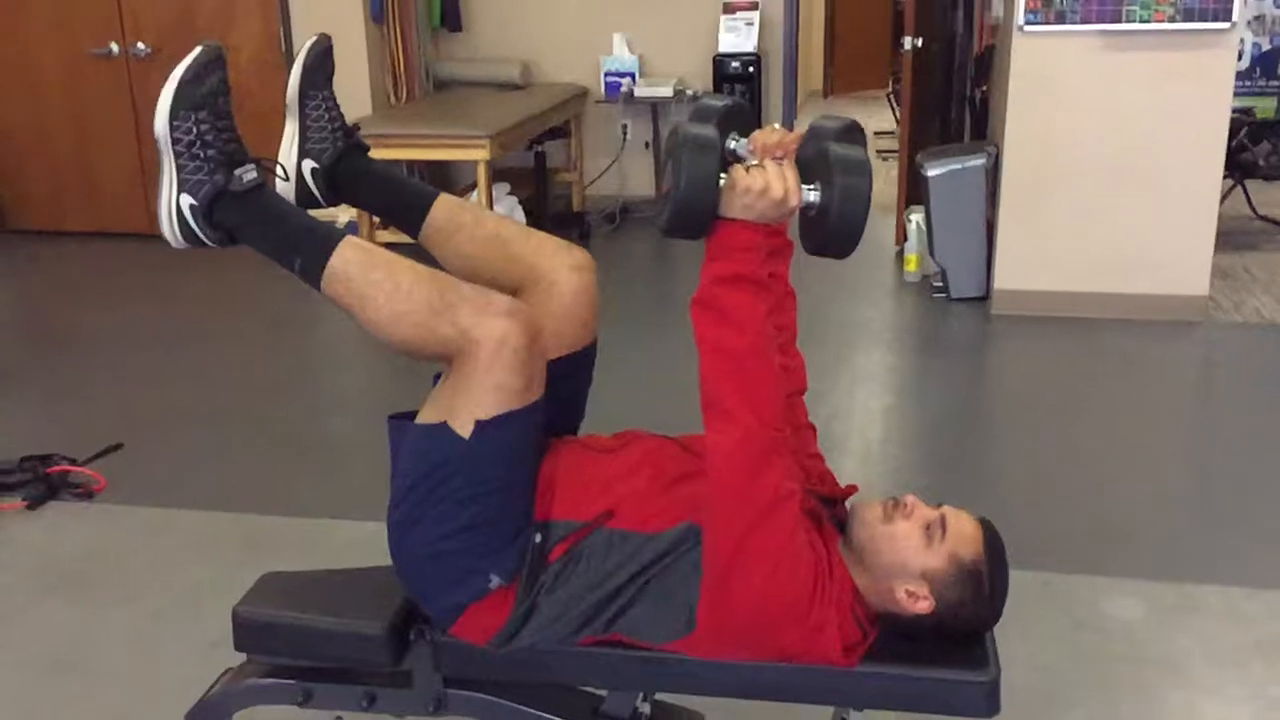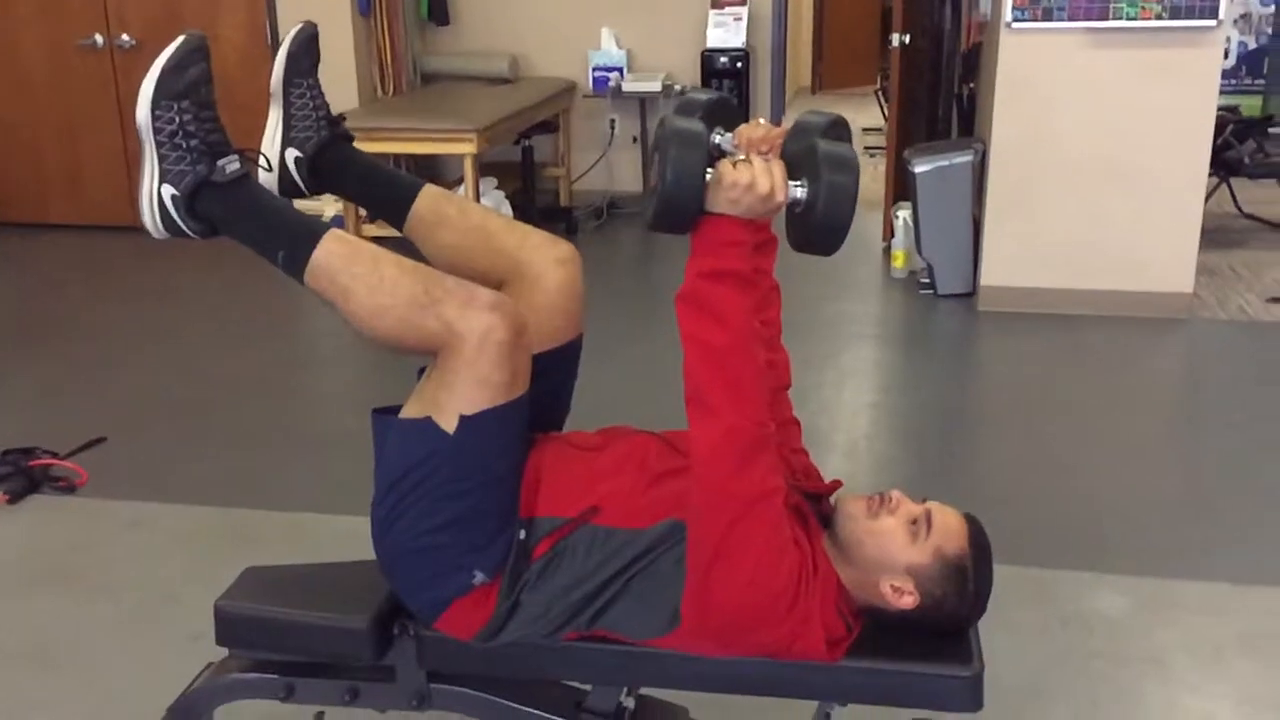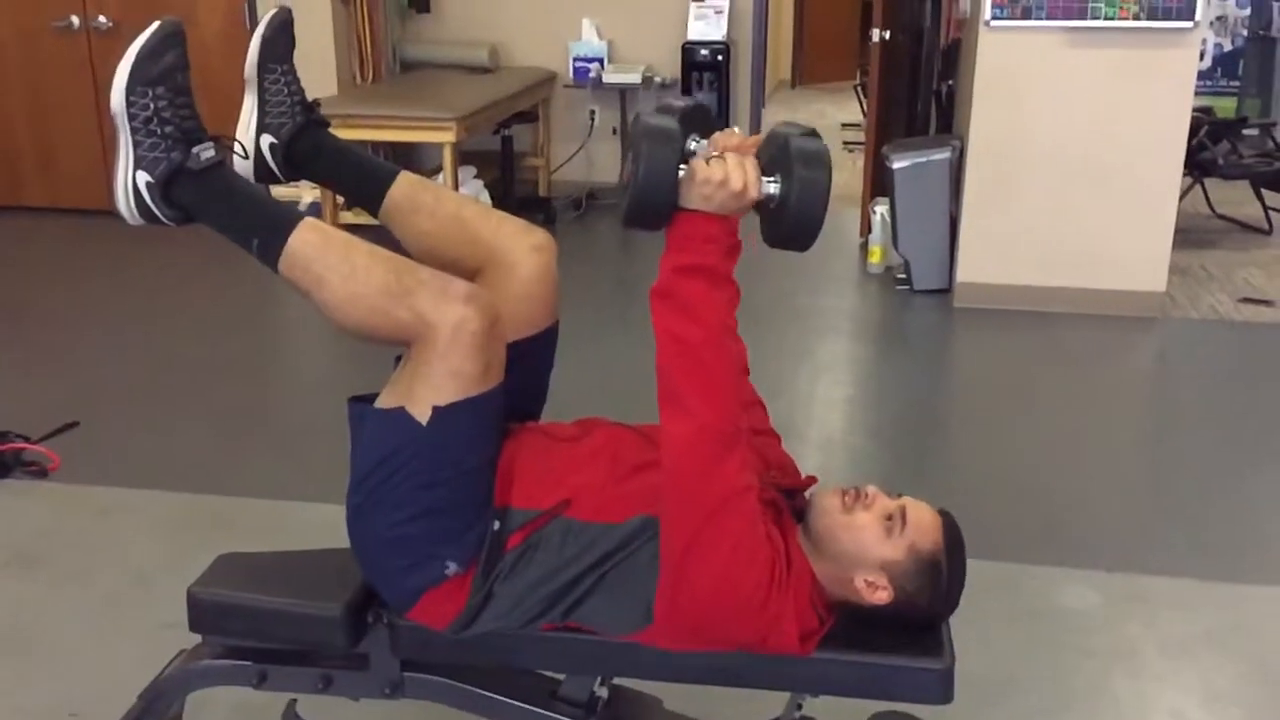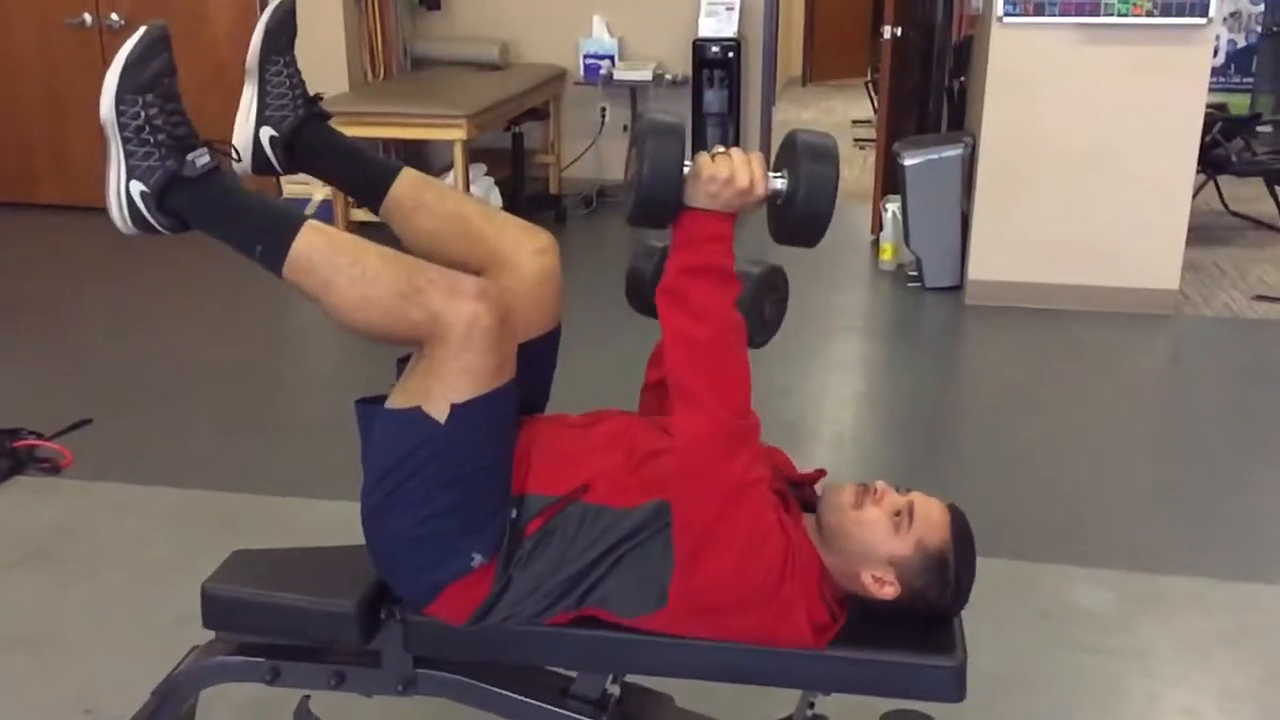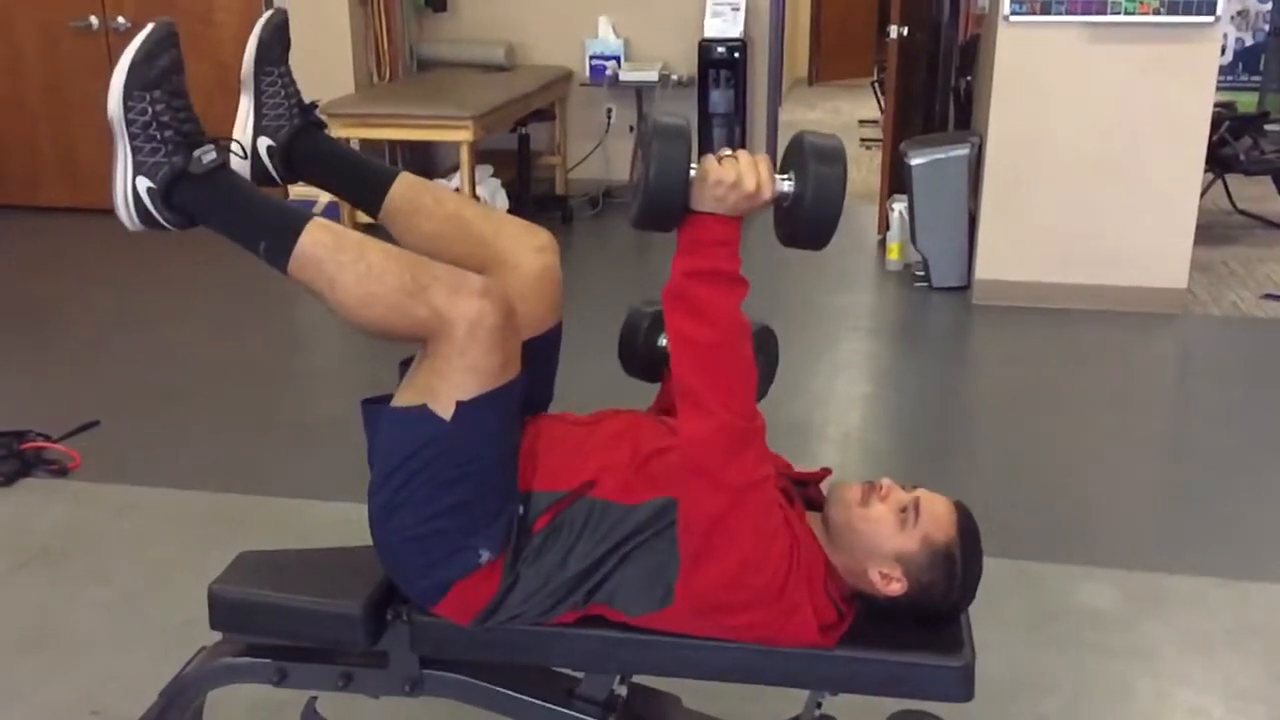
dt=0.5s
person 1, frame 1
left shoulder: (792, 605)
right shoulder: (816, 510)
left elbow: (747, 425)
right elbow: (774, 399)
left wrist: (744, 232)
right wrist: (766, 226)
left hip: (485, 577)
right hip: (531, 494)
left knee: (496, 326)
right knee: (563, 274)
left ankle: (227, 200)
right ankle: (331, 166)
person 1, frame 2
left shoulder: (777, 598)
right shoulder: (802, 508)
left elbow: (731, 423)
right elbow: (758, 391)
left wrist: (729, 229)
right wrist: (750, 223)
left hip: (468, 572)
right hip: (520, 490)
left knee: (482, 322)
right knee: (549, 270)
left ankle: (209, 191)
right ankle: (316, 157)
person 1, frame 3
left shoulder: (748, 593)
right shoulder: (775, 495)
left elbow: (701, 422)
right elbow: (722, 392)
left wrist: (699, 224)
right wrist: (718, 222)
left hip: (445, 560)
right hip: (494, 478)
left knee: (455, 312)
right knee: (525, 256)
left ankle: (184, 179)
right ankle: (289, 144)
person 1, frame 4
left shoulder: (765, 583)
right shoulder: (781, 502)
left elbow: (712, 420)
right elbow: (679, 422)
left wrist: (707, 226)
right wrist: (697, 309)
left hip: (460, 555)
right hip: (498, 476)
left knee: (468, 311)
right knee: (528, 259)
left ankle: (179, 187)
right ankle: (292, 136)
person 1, frame 5
left shoulder: (770, 582)
right shoulder: (782, 504)
left elbow: (719, 427)
right elbow: (692, 431)
left wrist: (712, 225)
left hip: (463, 555)
right hip: (506, 475)
left knee: (473, 305)
right knee: (526, 256)
left ankle: (184, 181)
right ankle: (286, 144)
